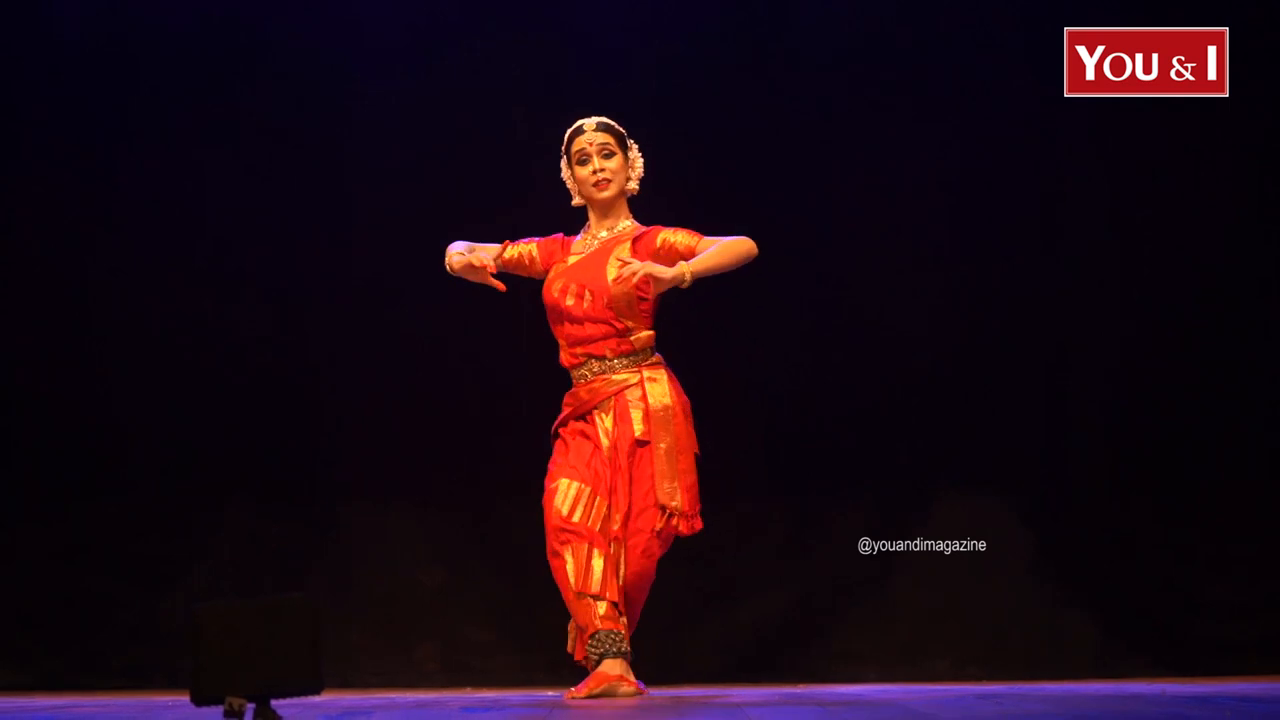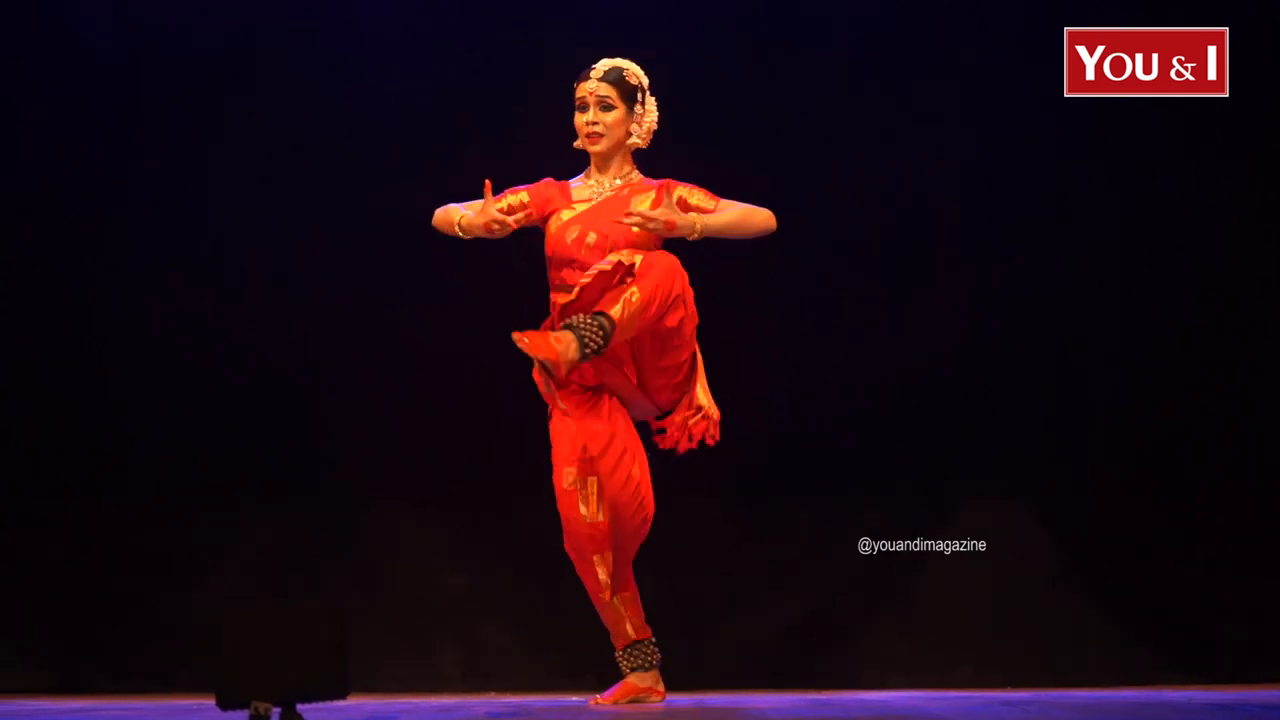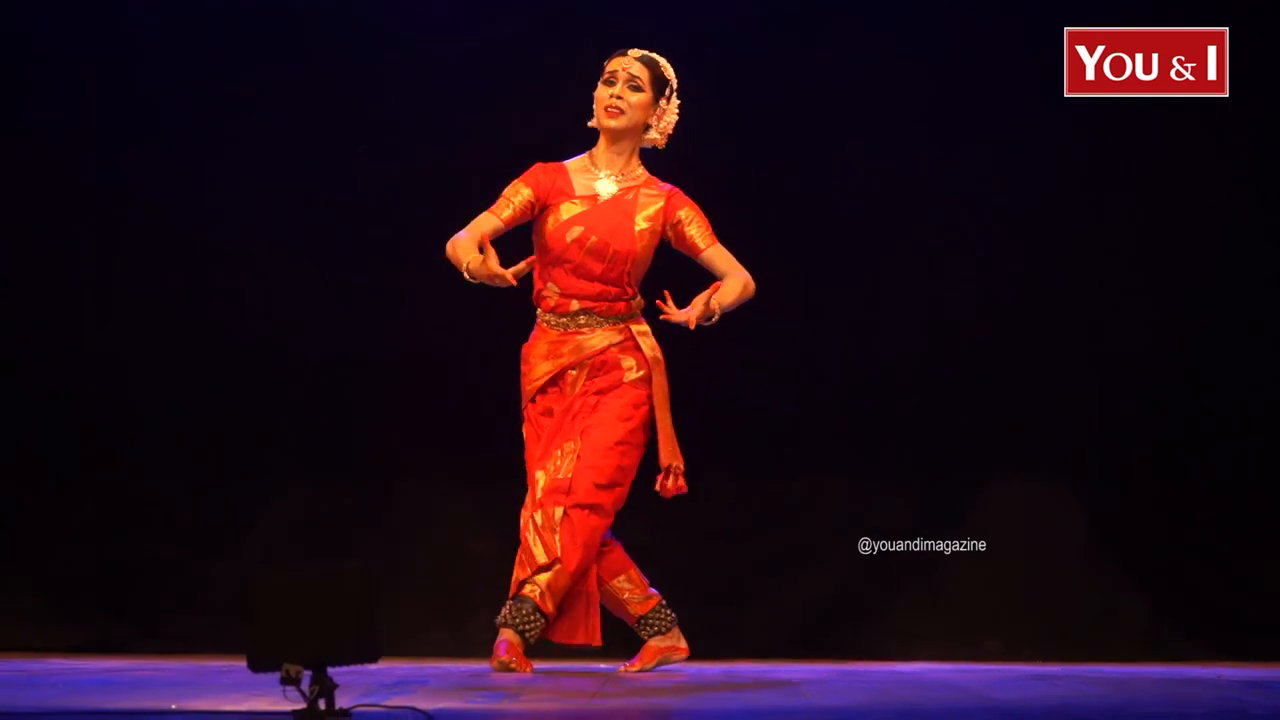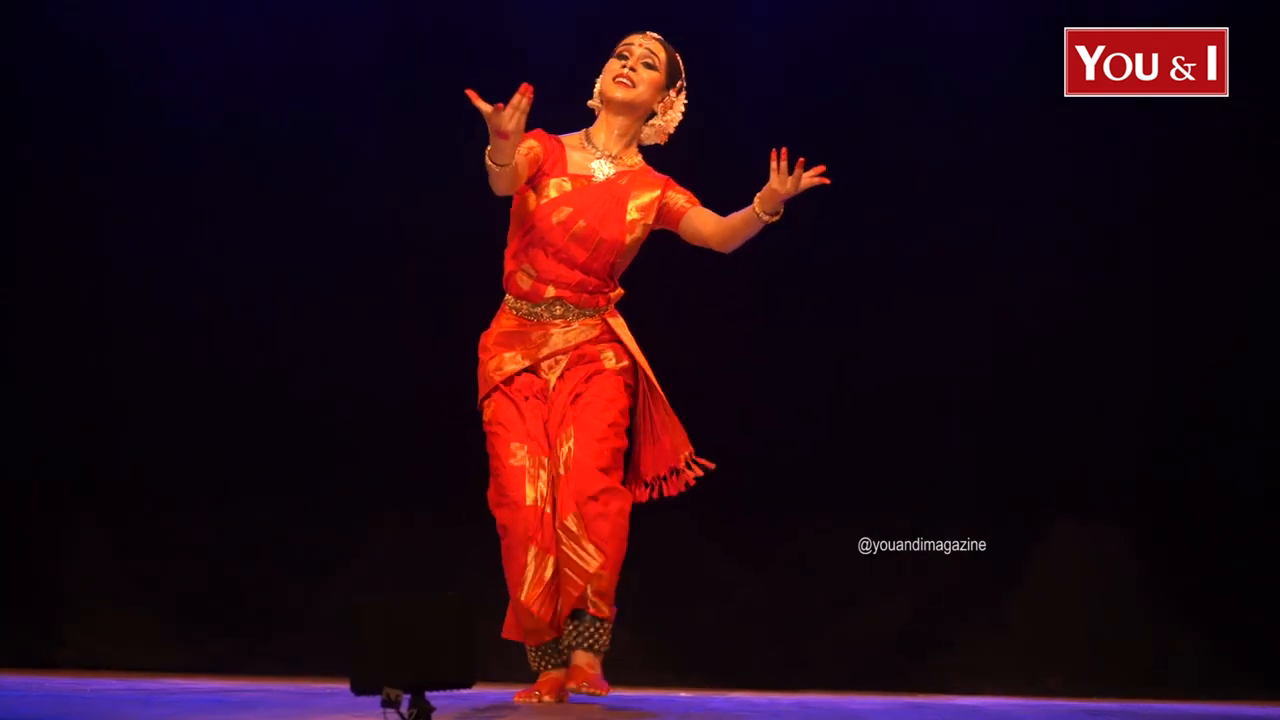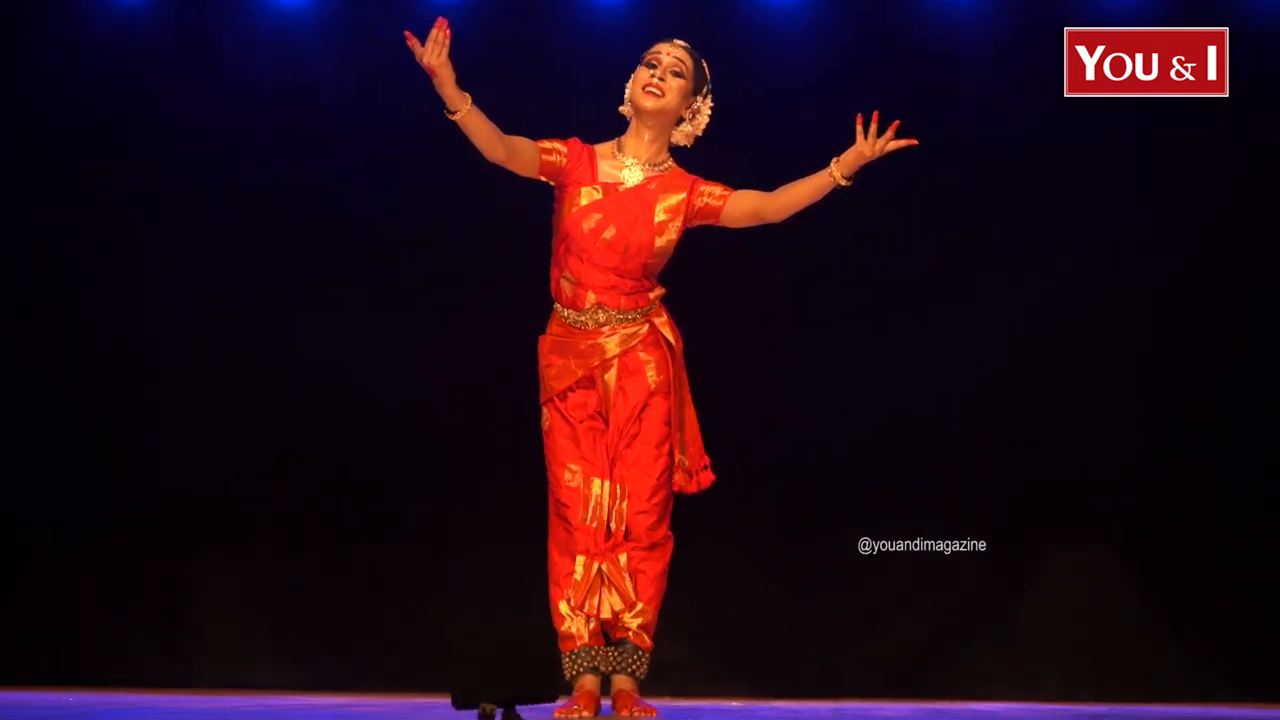
dt=1s
person 1, frame 1
left shoulder: (651, 241)
right shoulder: (556, 251)
left elbow: (744, 247)
right elbow: (460, 251)
left wrist: (676, 274)
right wrist: (463, 261)
left hip: (643, 403)
right hip: (584, 411)
left knee: (635, 543)
right knee: (570, 520)
left ankle: (606, 651)
right ankle: (609, 663)
person 1, frame 2
left shoulder: (660, 195)
right shoulder: (551, 196)
left elbow: (764, 221)
right elbow: (443, 216)
left wrist: (687, 227)
right wrist: (476, 224)
left hip: (644, 359)
right hip: (582, 374)
left knee: (661, 277)
right knee: (592, 514)
right ankle: (642, 670)
person 1, frame 3
left shoulder: (663, 202)
right shoulder: (546, 179)
left elbow: (741, 279)
right elbow: (461, 240)
left wrist: (705, 308)
right wrist: (477, 264)
left hip: (619, 363)
right hip: (548, 362)
left knee: (579, 498)
right knee: (570, 509)
left ankle: (516, 629)
right ankle: (662, 632)
person 1, frame 4
left shoulder: (654, 190)
right shoulder: (543, 150)
left elbow: (721, 235)
right elbow: (502, 181)
left wrist: (771, 203)
right wrist: (500, 144)
left hip: (593, 349)
right hip: (516, 349)
left knee: (586, 481)
right knee: (526, 501)
left ankle: (585, 653)
right ankle: (549, 665)
person 1, frame 5
left shoulder: (685, 192)
right shoulder: (575, 160)
left elbow: (771, 207)
right elbow: (501, 149)
left wrist: (847, 165)
right wrist: (447, 85)
left hip: (641, 357)
right hip: (569, 355)
left knee: (640, 514)
right knee: (579, 513)
